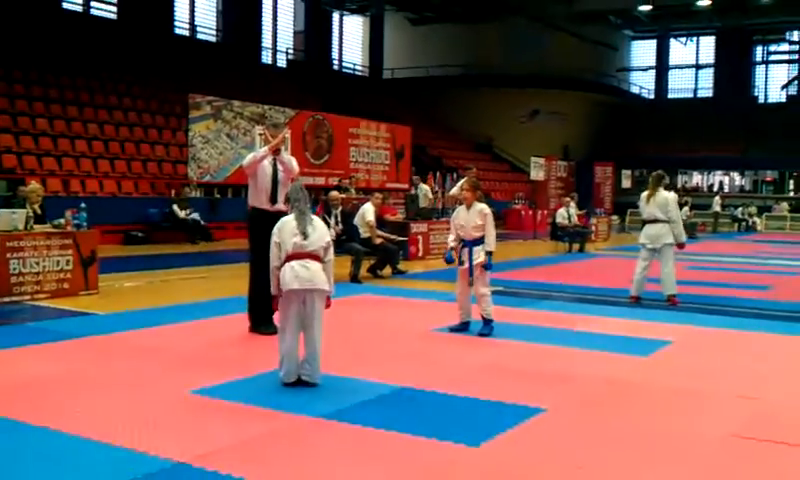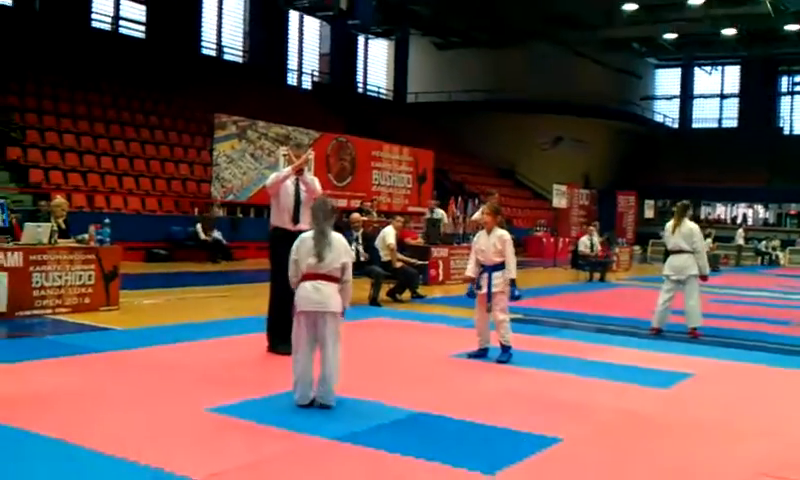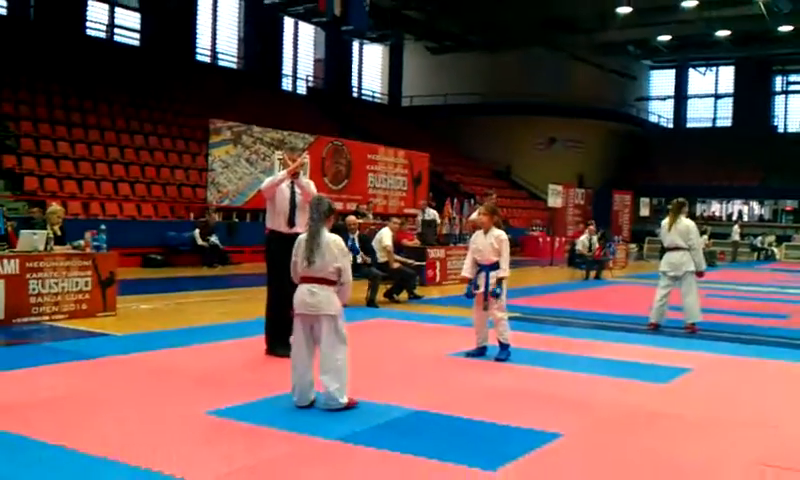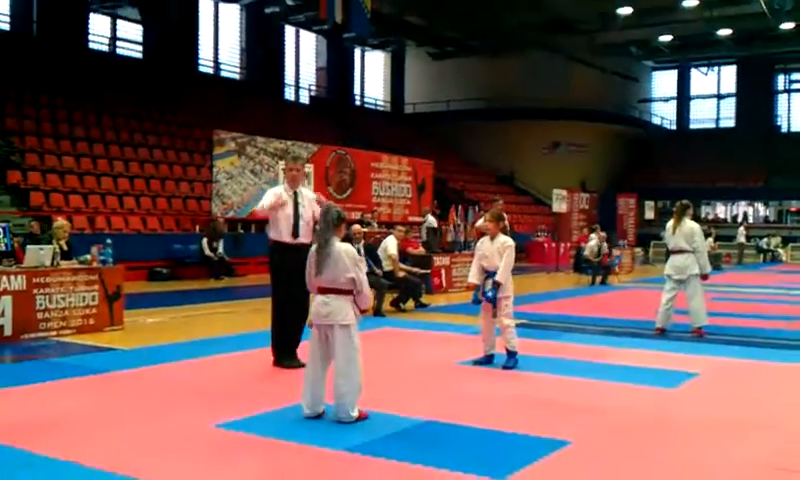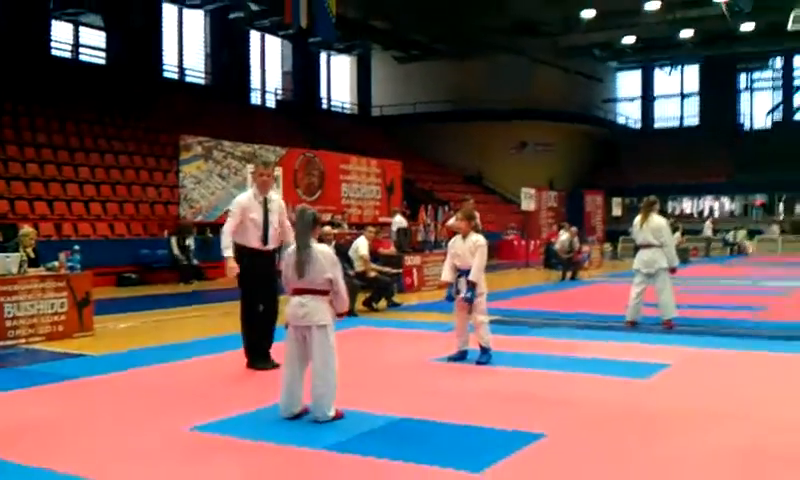
dt=0.2s
person 1, frame 1
left shoulder: (282, 224)
right shoulder: (319, 224)
left elbow: (275, 261)
right elbow: (328, 259)
left wrist: (275, 291)
right wrist: (328, 290)
left hip: (291, 276)
right hip: (316, 276)
left knee: (289, 329)
right knee: (313, 330)
left ankle: (289, 375)
right ankle: (310, 374)
person 1, frame 2
left shoulder: (302, 240)
right shoulder: (340, 241)
left elbow: (293, 275)
right elbow: (346, 278)
right wrist: (343, 304)
left hip: (306, 294)
right hip: (329, 297)
left knee: (303, 349)
right knee: (329, 349)
left ankle: (303, 396)
right ankle: (326, 396)
person 1, frame 3
left shoulder: (301, 240)
right shoulder: (336, 242)
left elbow: (295, 274)
right elbow: (345, 277)
right wrist: (343, 300)
left hip: (303, 297)
right hip: (327, 299)
left knee: (302, 351)
right knee: (334, 349)
left ankle: (302, 397)
right ankle: (336, 398)
person 1, frame 4
left shoulder: (314, 250)
right shoulder: (347, 251)
right elbow: (361, 284)
right wrist: (363, 305)
left hip: (319, 308)
right hip: (342, 309)
left knee: (317, 361)
right knee: (347, 361)
left ankle: (312, 407)
right ankle: (347, 411)
person 1, frame 5
left shoulder: (290, 253)
right shoulder: (324, 252)
left elbow: (287, 284)
right elbow: (337, 285)
right wrist: (341, 308)
left hip: (296, 309)
right hip: (318, 310)
left knee: (294, 361)
right knee: (323, 362)
left ankle: (289, 407)
right ankle: (323, 410)
person 2, frame 1
left shoulder: (288, 160)
right shoulder: (258, 161)
left elbow: (294, 171)
right elbow: (246, 165)
left wrist: (278, 150)
right wrist: (270, 147)
left hip: (281, 218)
right hip: (260, 217)
right knee: (260, 268)
left ankle: (267, 317)
right ankle: (258, 320)
person 2, frame 2
left shoulder: (311, 181)
right shoulder: (280, 180)
left elbow: (316, 192)
right elbow: (269, 185)
left wrist: (302, 170)
right wrist: (293, 167)
left hip: (302, 238)
right hip: (281, 237)
right knee: (280, 287)
left ankle: (286, 337)
right ankle: (276, 340)
person 2, frame 3
left shoulder: (306, 184)
right shoulder: (275, 184)
left elbow: (311, 195)
right elbow: (265, 188)
left wrist: (297, 174)
right wrist: (288, 171)
left hip: (299, 241)
right hip: (278, 240)
left knee: (294, 292)
right knee: (277, 291)
left ankle: (284, 339)
right ankle: (274, 342)
person 2, frame 4
left shoulder: (309, 196)
right shoulder: (276, 193)
right elbow: (261, 209)
left wrist: (323, 206)
right wrist: (274, 205)
left hip: (302, 252)
right hip: (281, 251)
left knee: (301, 303)
right knee: (282, 303)
left ankle: (291, 351)
right ankle: (281, 354)
person 2, frame 5
left shoulder: (278, 202)
right shoulder: (243, 201)
left elbow: (285, 228)
right elbow: (228, 229)
right wrist: (229, 258)
left hip: (268, 257)
right hip: (248, 257)
left knee: (270, 306)
right knee: (251, 307)
left ankle: (264, 353)
right ankle: (254, 356)
person 3, frame 1
left shoulder: (483, 209)
right shoulder: (458, 212)
left elbow: (490, 233)
right elbow: (454, 233)
left wrist: (488, 255)
right wrist: (452, 248)
left hip: (479, 251)
right hip: (464, 251)
left knee: (481, 288)
right knee: (462, 289)
left ankle: (488, 322)
right ankle: (464, 321)
person 3, frame 2
left shoulder: (503, 236)
right shoulder: (478, 236)
left elbow: (510, 260)
right elbow: (473, 259)
left wrist: (512, 283)
right wrist: (471, 281)
left hip: (498, 278)
right hip: (483, 277)
left knee: (500, 315)
right knee: (481, 315)
left ankle: (506, 349)
right ankle: (483, 347)
person 3, frame 3
left shoulder: (500, 236)
right shoulder: (475, 236)
left elbow: (504, 260)
right elbow: (470, 259)
left wrist: (500, 282)
right wrist: (469, 281)
left hip: (494, 277)
right hip: (480, 276)
left knee: (498, 313)
right knee: (479, 313)
left ankle: (504, 347)
right ankle: (481, 346)
person 3, frame 4
left shoulder: (507, 242)
right shoulder: (481, 243)
left elbow: (506, 266)
right elbow: (476, 265)
left wrist: (495, 286)
right wrist: (476, 287)
left hip: (501, 285)
right hip: (486, 283)
left knee: (505, 320)
right knee: (486, 321)
left ankle: (512, 354)
right ankle: (488, 354)
person 3, frame 5
left shoulder: (479, 240)
right shoulder: (453, 242)
left elbow: (478, 264)
right elbow: (449, 263)
left wrist: (471, 285)
right wrist: (449, 285)
left hip: (474, 282)
right hip: (459, 282)
left knee: (479, 317)
right knee: (460, 318)
left ankle: (485, 350)
right ankle: (462, 350)
person 4, frame 1
left shoulder: (644, 196)
right shoulder: (668, 197)
right elbow: (674, 218)
right wrist: (680, 238)
left hip: (648, 231)
right hip: (663, 231)
left knee: (642, 264)
right knee: (667, 265)
left ankle: (634, 294)
right ankle: (670, 295)
person 4, frame 2
left shoulder: (669, 226)
right shoulder: (693, 227)
right elbow: (699, 249)
right wrist: (704, 270)
left hip: (673, 262)
right hip: (688, 263)
left knee: (666, 295)
right knee: (692, 297)
left ankle: (656, 325)
right ankle: (693, 328)
person 4, frame 3
left shoulder: (664, 223)
right shoulder: (689, 224)
right elbow: (695, 246)
right wrist: (700, 267)
left hip: (669, 259)
right hip: (684, 259)
left knee: (662, 291)
right knee: (689, 293)
left ankle: (654, 321)
right ankle: (691, 323)
person 4, frame 4
left shoulder: (669, 225)
right shoulder: (693, 226)
right elbow: (700, 249)
right wrist: (705, 269)
left hip: (674, 262)
right hip: (689, 262)
left knee: (668, 294)
right knee: (695, 296)
left ankle: (660, 325)
right ankle: (697, 327)
person 4, frame 5
left shoulder: (637, 221)
right shoulder: (660, 221)
right elbow: (667, 243)
right wrist: (673, 263)
left hip: (642, 256)
right hip: (657, 256)
left knee: (637, 288)
right knee: (664, 289)
left ankle: (631, 318)
right ankle: (667, 319)
